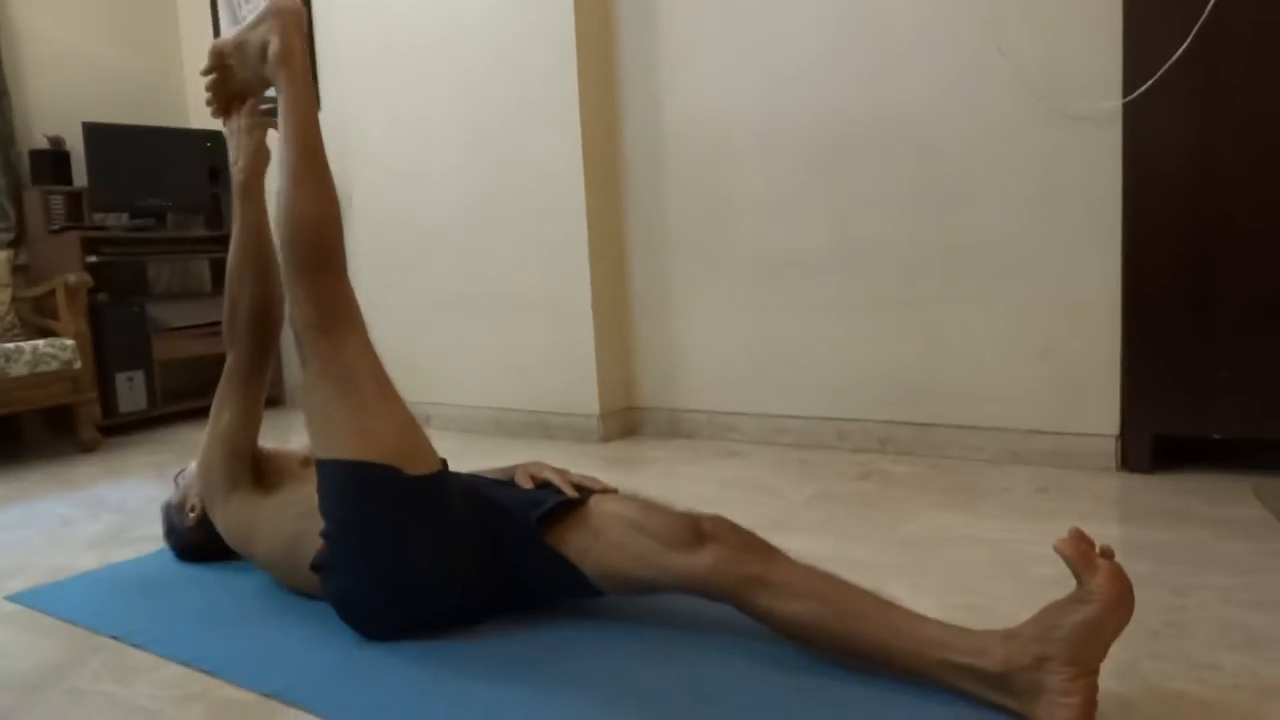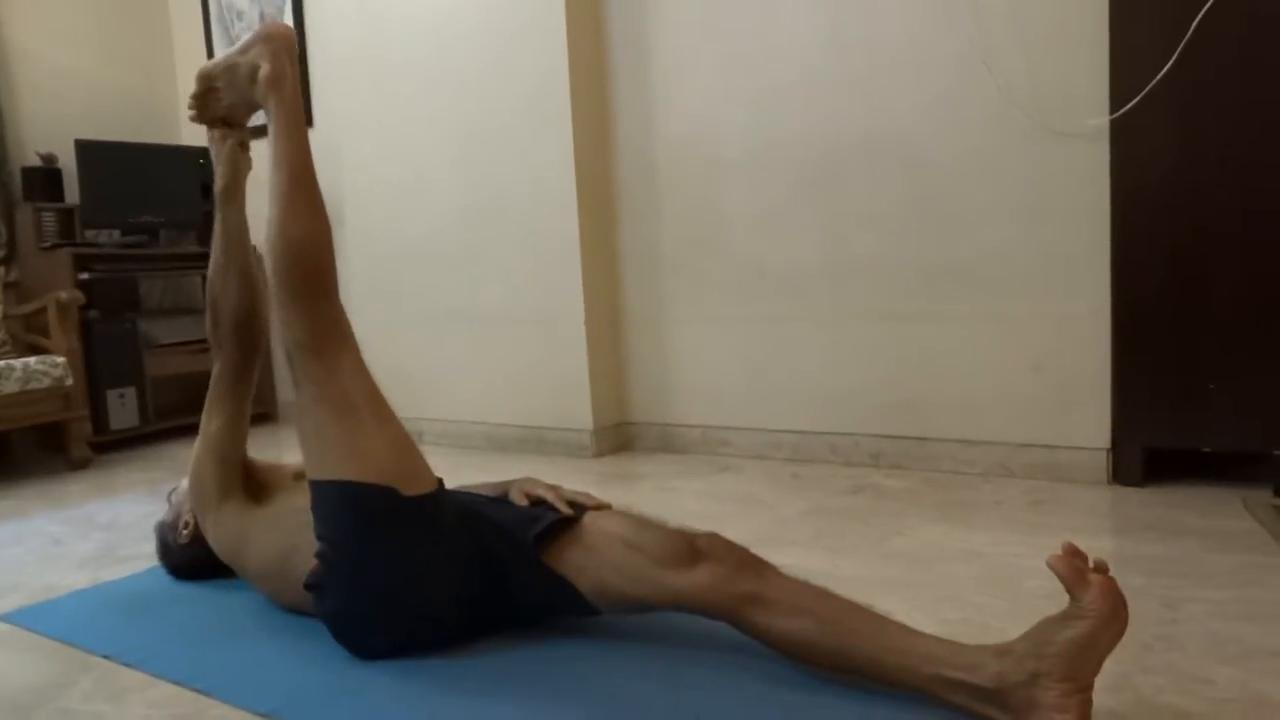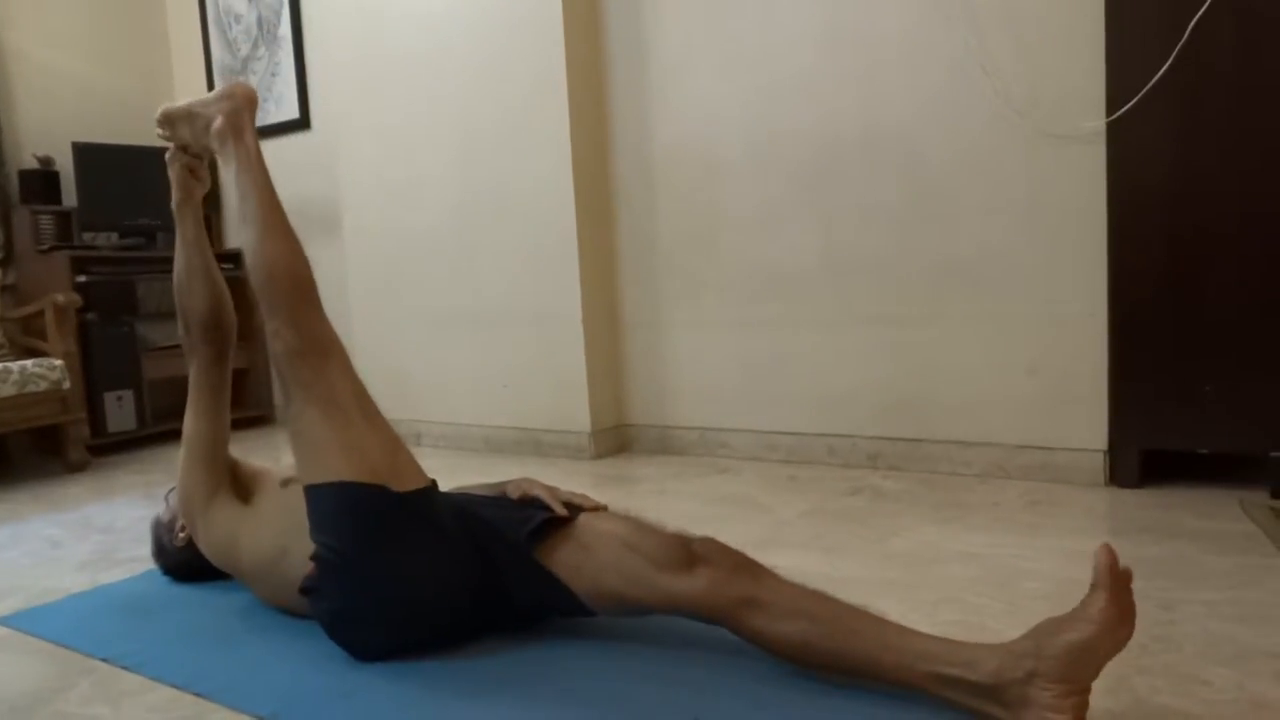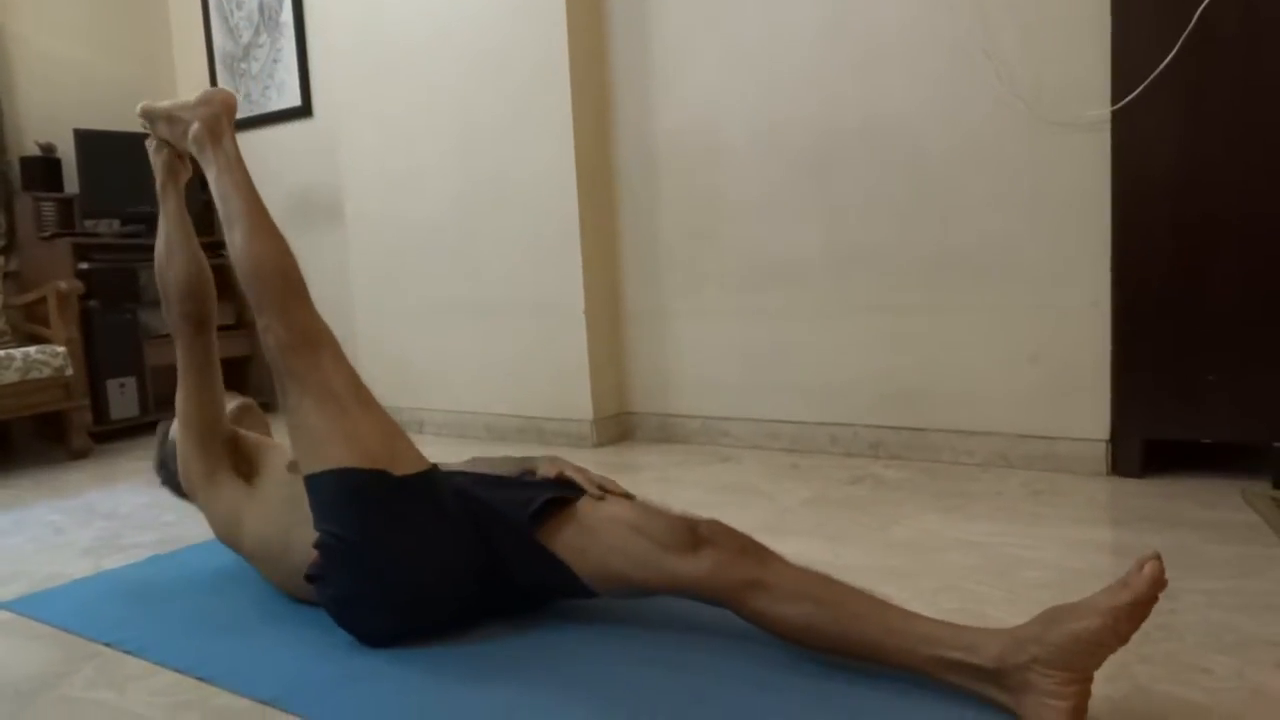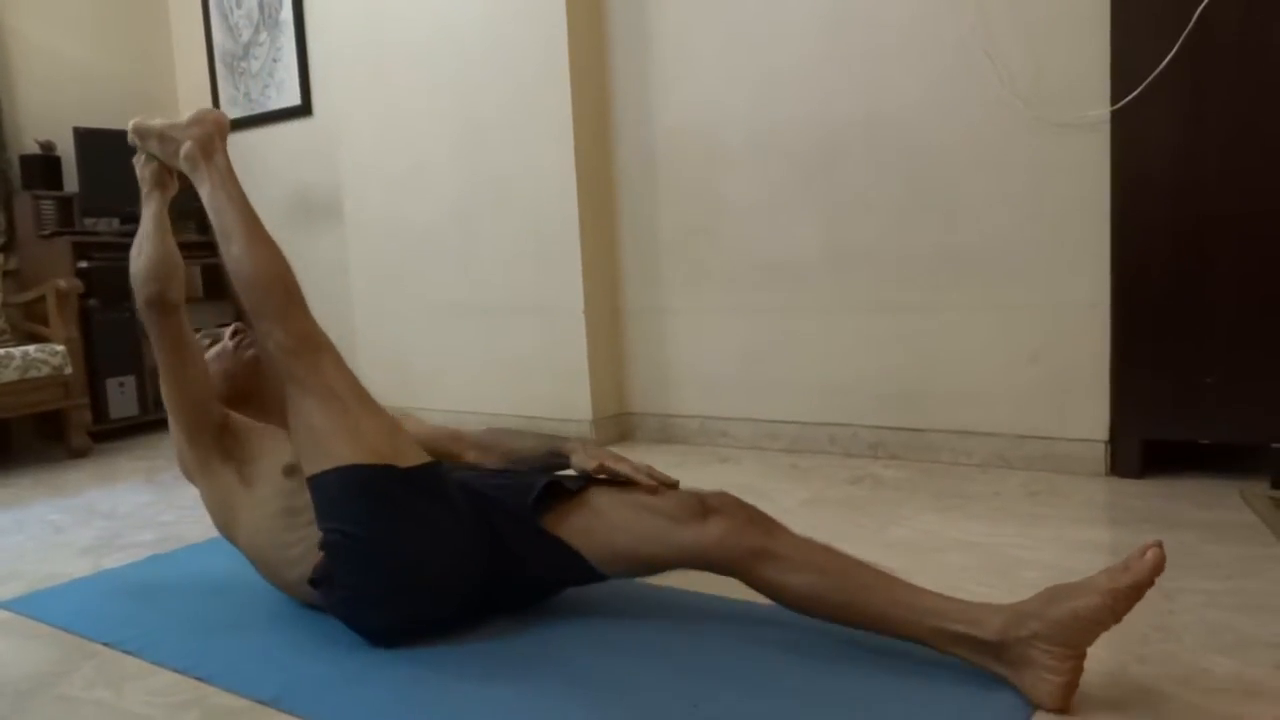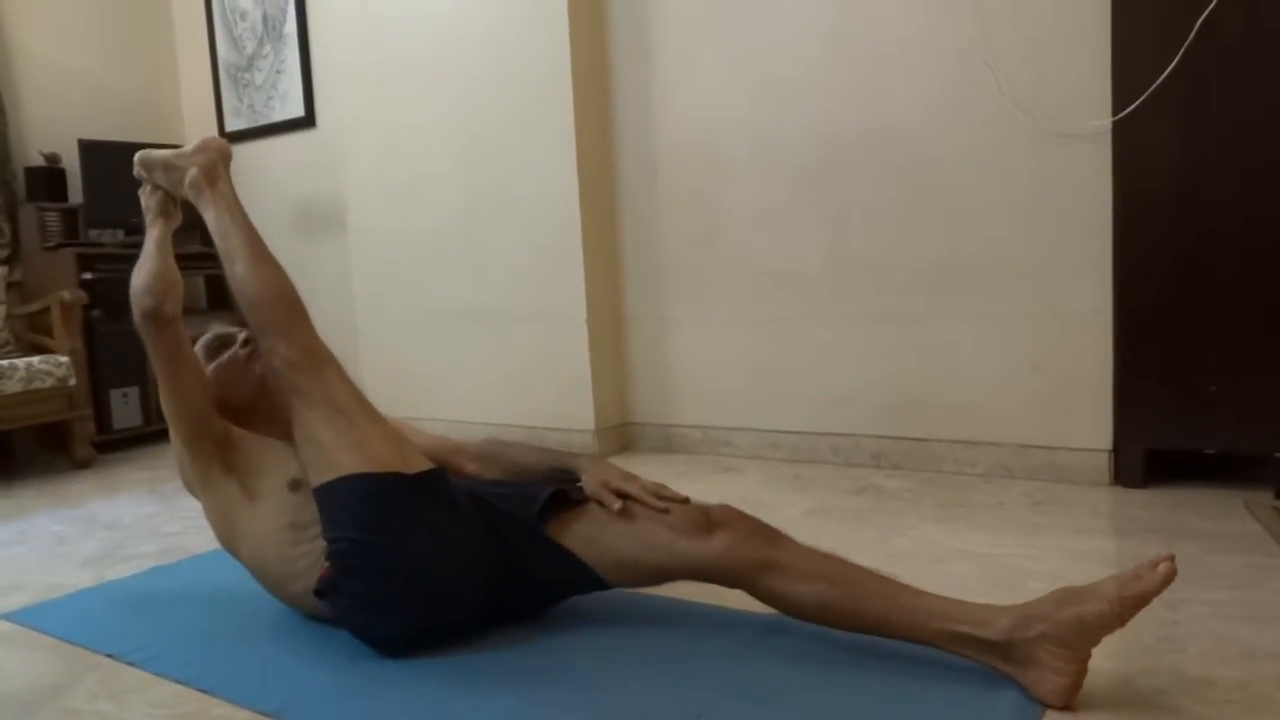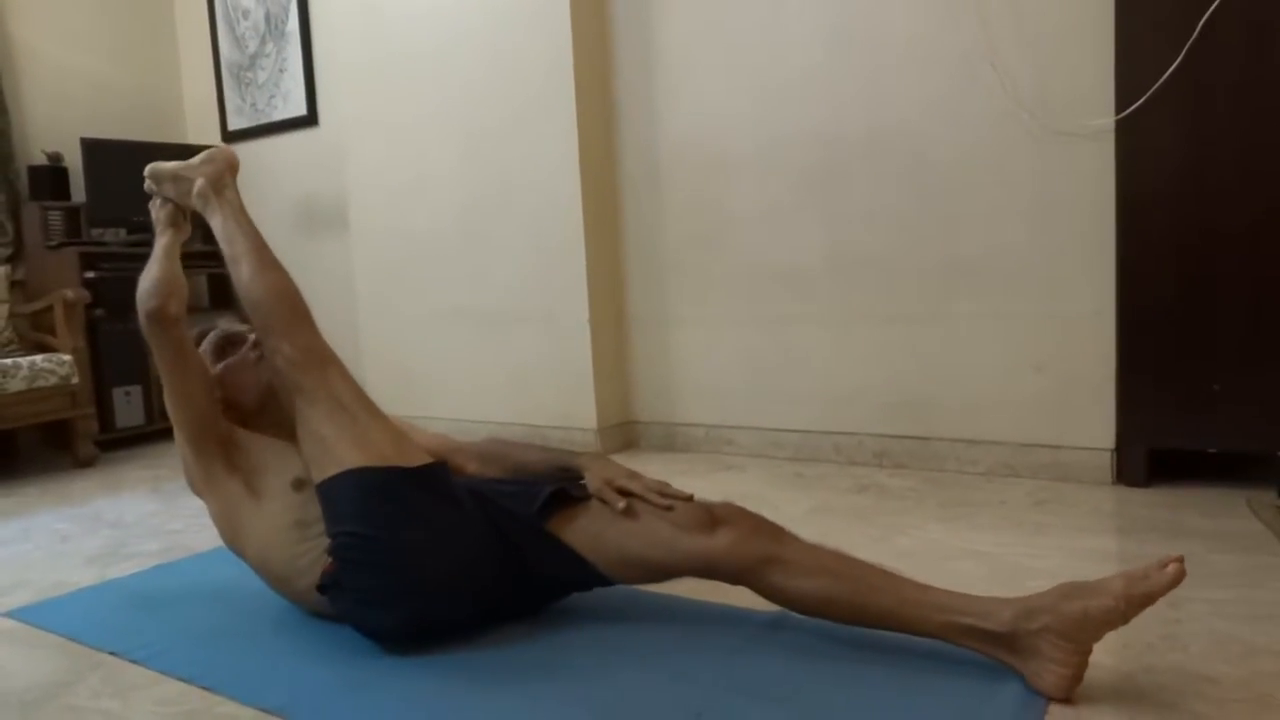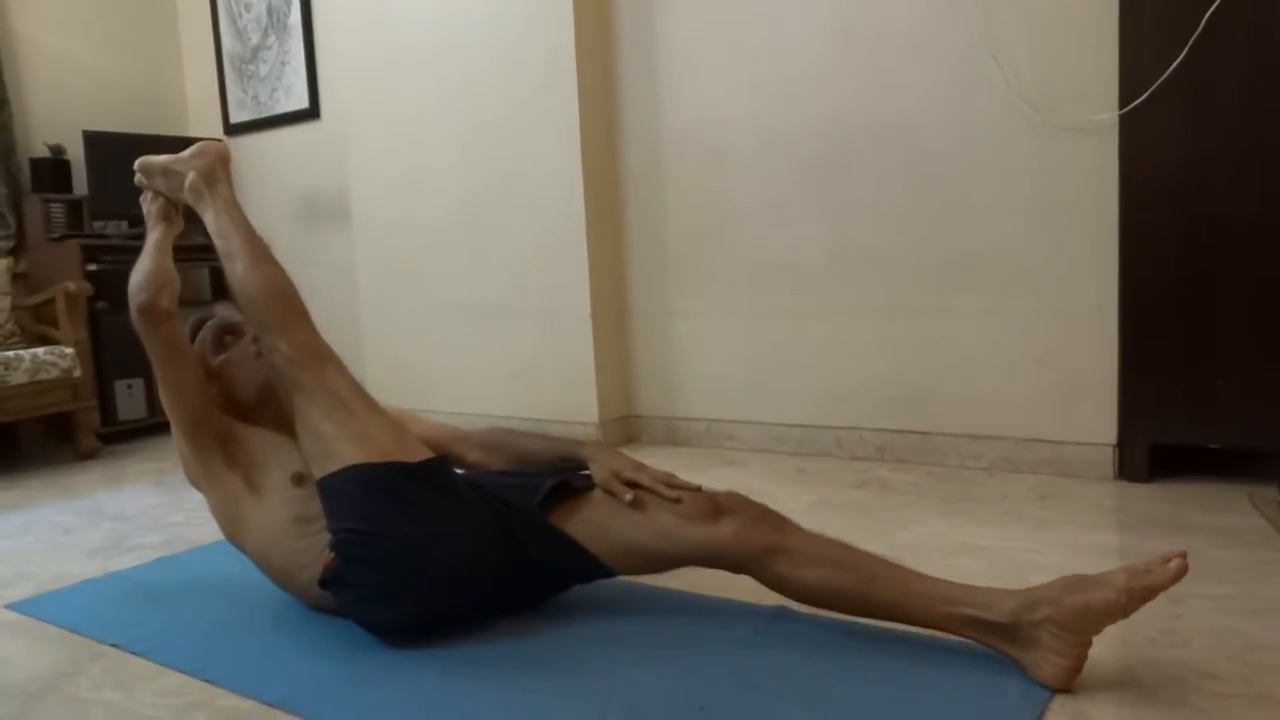
dt=0.5s
person 1, frame 1
left shoulder: (310, 472)
right shoulder: (229, 489)
right elbow: (249, 338)
left wrist: (517, 469)
right wrist: (248, 180)
left hip: (453, 545)
right hip: (387, 555)
left knee: (707, 545)
right knee: (317, 291)
person 1, frame 2
left shoulder: (298, 488)
right shoulder: (220, 498)
right elbow: (236, 346)
left wrist: (512, 484)
right wrist: (230, 185)
left hip: (450, 556)
right hip: (382, 572)
left knee: (702, 563)
right knee: (312, 319)
person 1, frame 3
left shoulder: (293, 488)
right shoulder: (210, 498)
left elbow: (421, 486)
right elbow: (208, 343)
left wrist: (514, 487)
right wrist: (188, 205)
left hip: (445, 561)
right hip: (376, 574)
left knee: (704, 567)
right knee: (298, 329)
person 1, frame 4
left shoulder: (301, 453)
right shoulder: (218, 467)
left elbow: (447, 465)
right elbow: (191, 318)
left wrist: (535, 464)
right wrist: (171, 185)
left hip: (450, 539)
right hip: (383, 560)
left knee: (703, 548)
right knee: (291, 322)
person 1, frame 5
left shoulder: (326, 423)
right shoulder: (212, 443)
left elbow: (471, 444)
right elbow: (159, 299)
left wrist: (570, 447)
right wrist: (158, 187)
left hip: (467, 536)
right hip: (389, 566)
left knee: (712, 521)
right knee: (296, 326)
person 1, frame 6
left shoulder: (339, 439)
right shoulder: (214, 457)
left elbow: (475, 456)
right elbow: (155, 316)
left wrist: (579, 465)
right wrist: (165, 215)
left hip: (469, 547)
right hip: (393, 576)
left knee: (715, 534)
right knee: (301, 345)
left ankle: (1010, 635)
person 1, frame 7
left shoulder: (342, 435)
right shoulder: (216, 458)
left elbow: (477, 454)
right elbow: (160, 315)
left wrist: (582, 463)
right wrist: (177, 222)
left hip: (470, 545)
right hip: (394, 573)
left knee: (719, 531)
right knee: (305, 344)
left ankle: (1014, 629)
person 1, frame 8
left shoulder: (344, 425)
right shoulder: (217, 450)
left elbow: (475, 442)
right elbow: (152, 308)
left wrist: (587, 454)
right wrist: (173, 214)
left hip: (473, 537)
right hip: (398, 569)
left knee: (722, 520)
right knee: (302, 339)
left ankle: (1014, 619)
